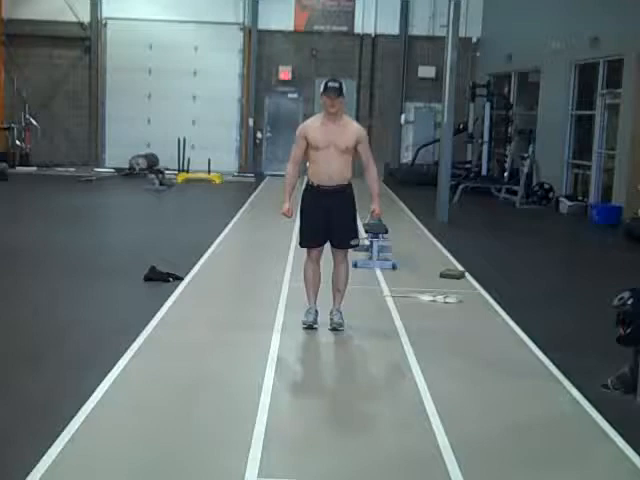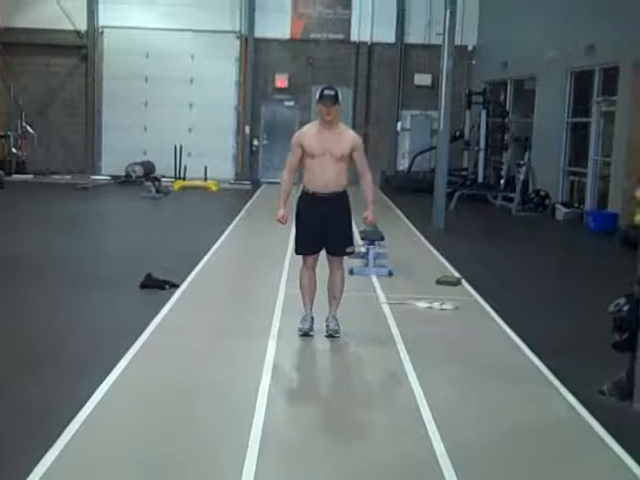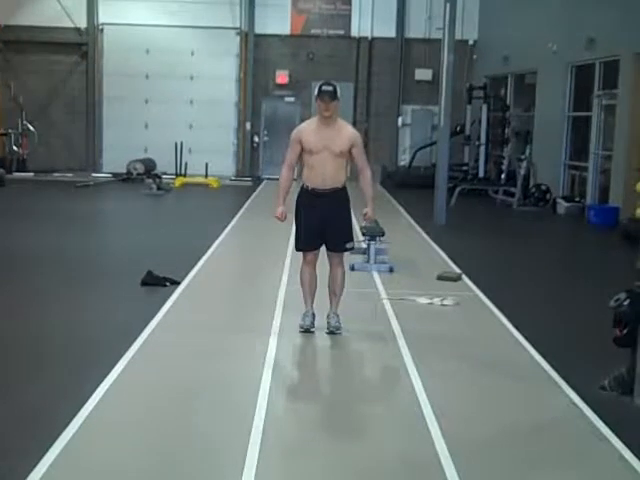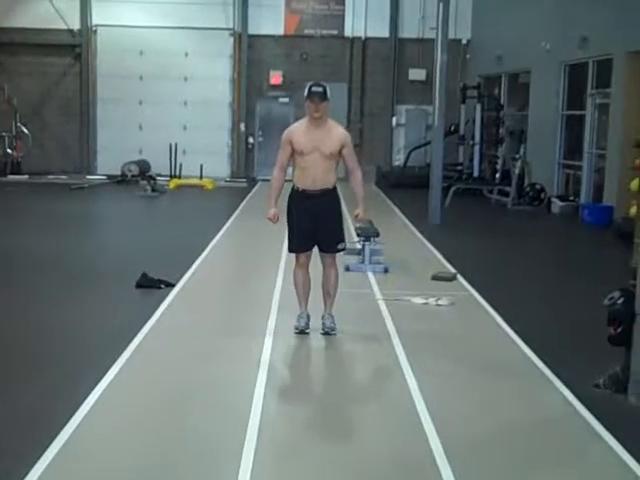
dt=0.3s
person 1, frame 1
left shoulder: (356, 131)
right shoulder: (307, 128)
left elbow: (369, 166)
right elbow: (294, 164)
left wrist: (375, 200)
right wrist: (287, 199)
left hip: (342, 196)
right hip: (314, 195)
left knee: (341, 255)
right knee: (313, 254)
left ankle: (336, 309)
right ankle: (312, 307)
person 1, frame 2
left shoulder: (352, 139)
right shoulder: (302, 135)
left elbow: (364, 174)
right elbow: (289, 171)
left wrist: (370, 207)
right wrist: (282, 205)
left hip: (338, 203)
right hip: (309, 201)
left knee: (336, 262)
right knee: (308, 261)
left ankle: (332, 316)
right ankle: (307, 314)
person 1, frame 3
left shoulder: (351, 134)
right shoulder: (301, 132)
left elbow: (364, 170)
right elbow: (288, 168)
left wrist: (369, 203)
right wrist: (281, 202)
left hip: (337, 199)
right hip: (309, 198)
left knee: (336, 259)
right knee: (309, 258)
left ankle: (333, 313)
right ankle: (309, 311)
person 1, frame 4
left shoulder: (341, 135)
right shoulder: (291, 133)
left elbow: (354, 171)
right elbow: (280, 169)
left wrist: (360, 204)
right wrist: (273, 204)
left hip: (328, 199)
right hip: (300, 199)
left knee: (329, 260)
right knee: (301, 260)
left ankle: (328, 313)
right ankle: (303, 312)
